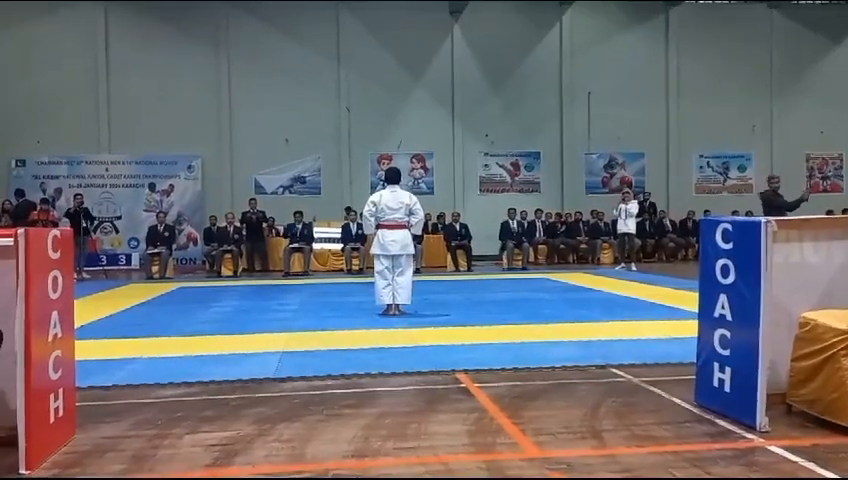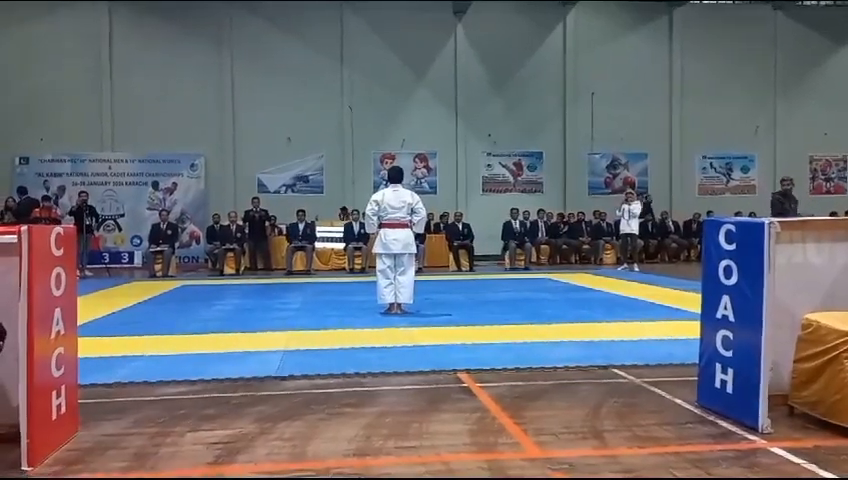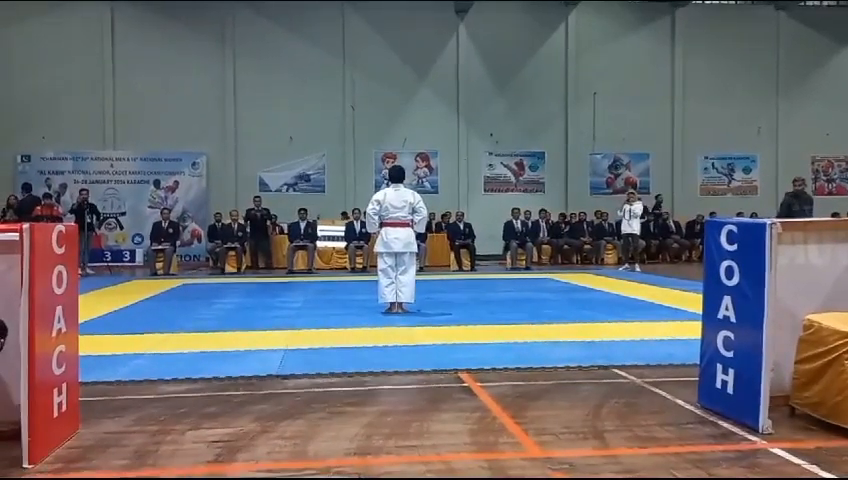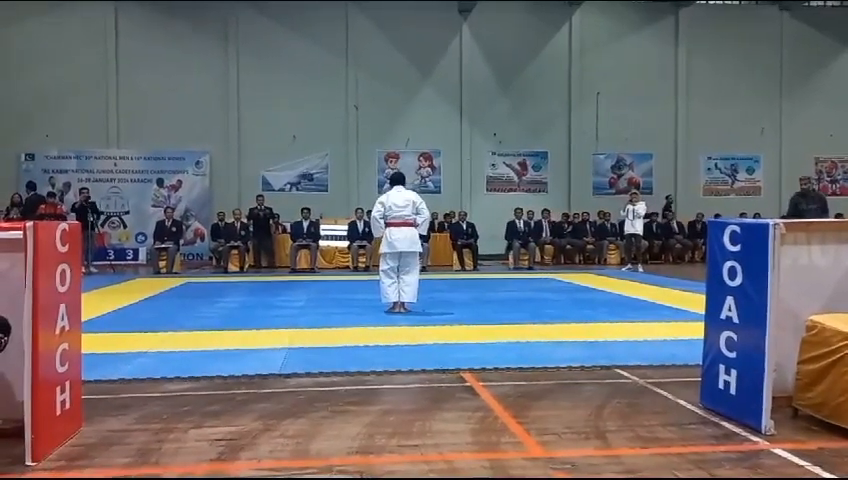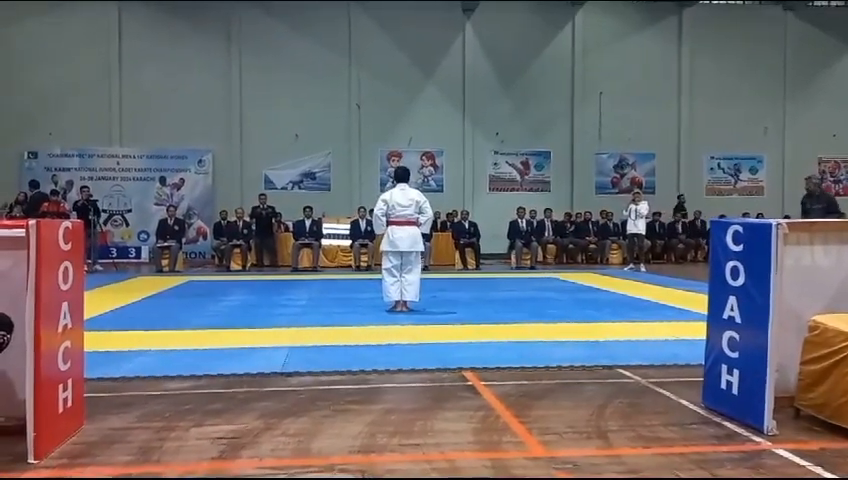
dt=0.3s
person 1, frame 1
left shoulder: (377, 196)
right shoulder: (408, 196)
left elbow: (367, 214)
right elbow: (419, 215)
left wrist: (372, 231)
right wrist: (411, 230)
left hip: (384, 237)
right hip: (403, 237)
left knee: (383, 273)
right knee: (403, 273)
left ankle: (389, 306)
right ankle: (398, 306)
person 1, frame 2
left shoulder: (379, 195)
right shoulder: (411, 195)
left elbow: (369, 213)
right elbow: (421, 214)
left wrist: (375, 230)
right wrist: (413, 229)
left hip: (386, 236)
right hip: (405, 236)
left knee: (385, 272)
right knee: (405, 272)
left ankle: (391, 305)
right ankle: (400, 305)
person 1, frame 3
left shoulder: (381, 194)
right shoulder: (412, 194)
left elbow: (371, 213)
right elbow: (422, 213)
left wrist: (376, 229)
right wrist: (414, 228)
left hip: (387, 235)
right hip: (406, 235)
left knee: (387, 271)
right knee: (406, 271)
left ankle: (392, 305)
right ankle: (401, 305)
person 1, frame 4
left shoulder: (384, 197)
right shoulder: (414, 195)
left elbow: (376, 217)
right elbow: (425, 215)
left wrist: (381, 234)
right wrist: (418, 231)
left hip: (391, 236)
right hip: (410, 236)
left knee: (389, 272)
right knee: (409, 272)
left ankle: (394, 304)
right ankle: (404, 304)
person 1, frame 5
left shoulder: (387, 195)
right shoulder: (417, 194)
left elbow: (378, 214)
right elbow: (428, 213)
left wrist: (383, 230)
right wrist: (419, 229)
left hip: (393, 234)
right hip: (412, 235)
left knee: (391, 270)
right knee: (410, 270)
left ankle: (396, 303)
right ankle: (406, 303)
